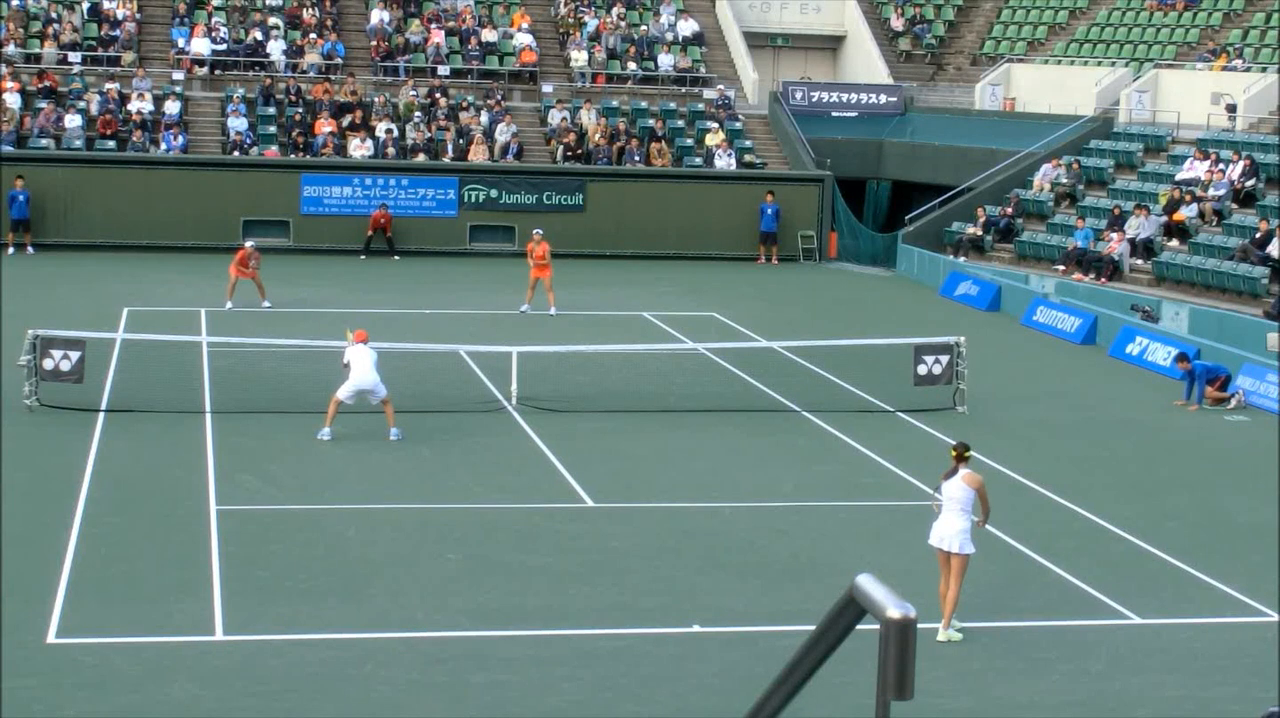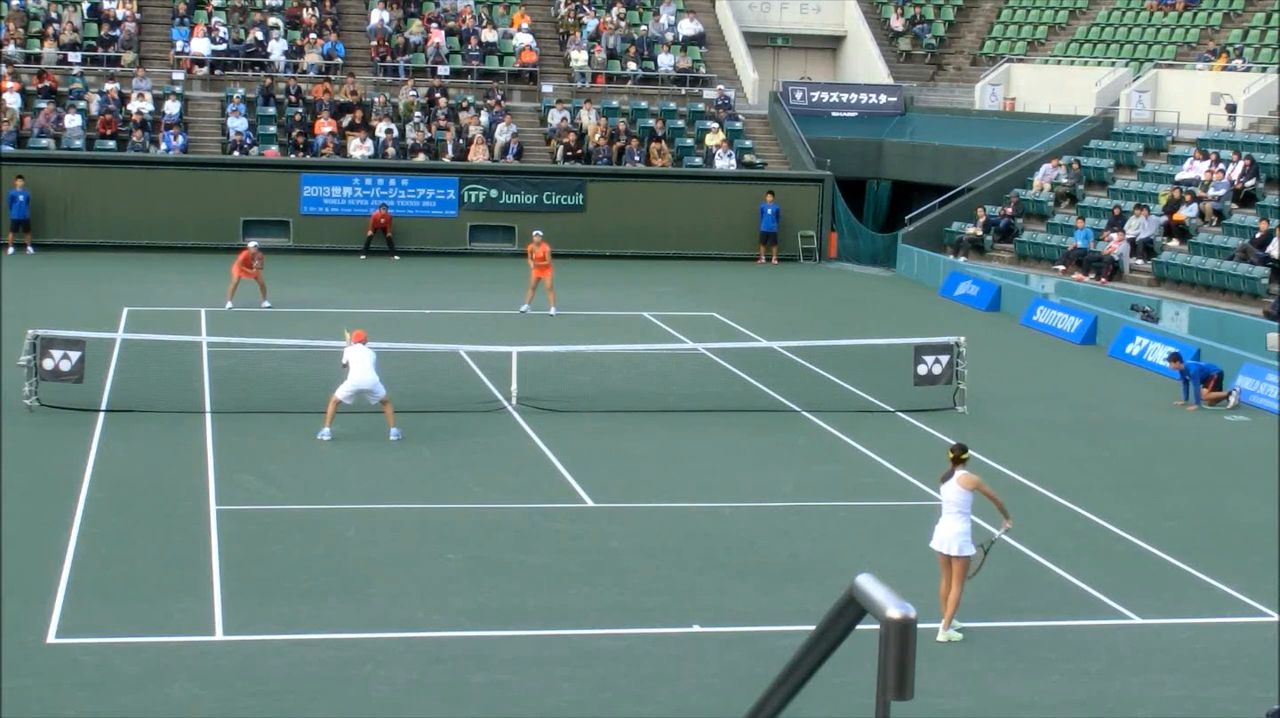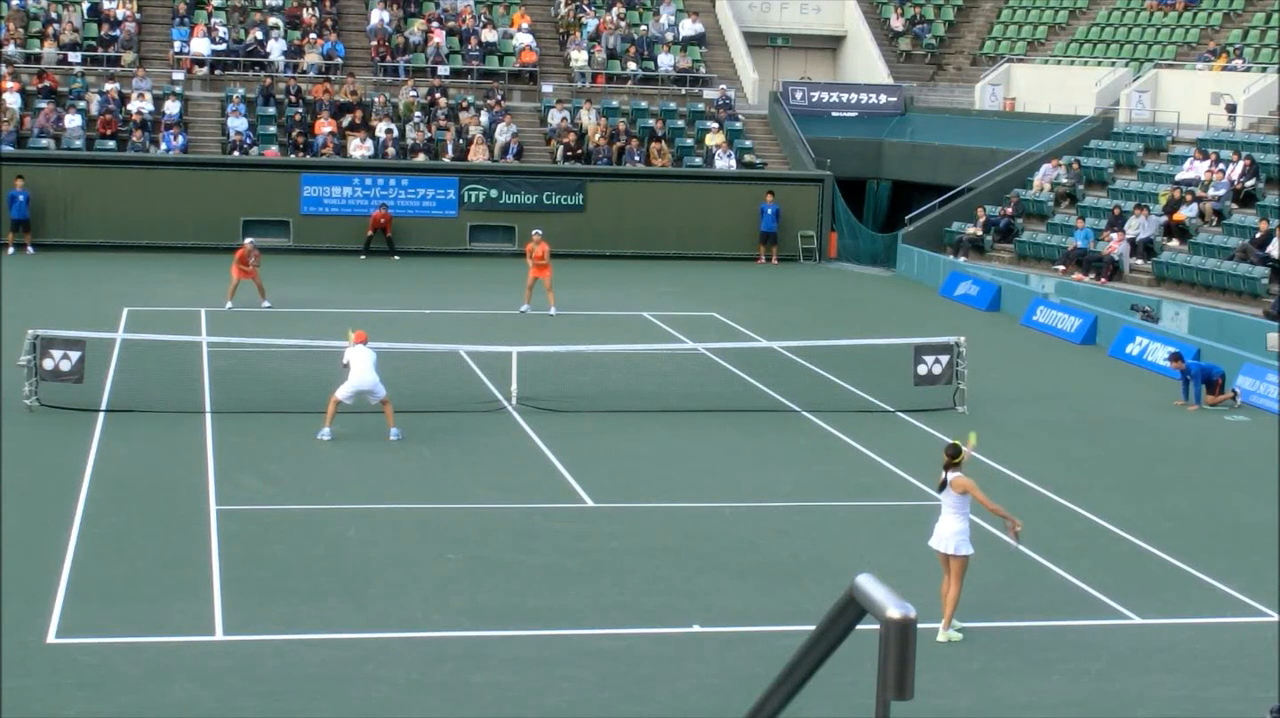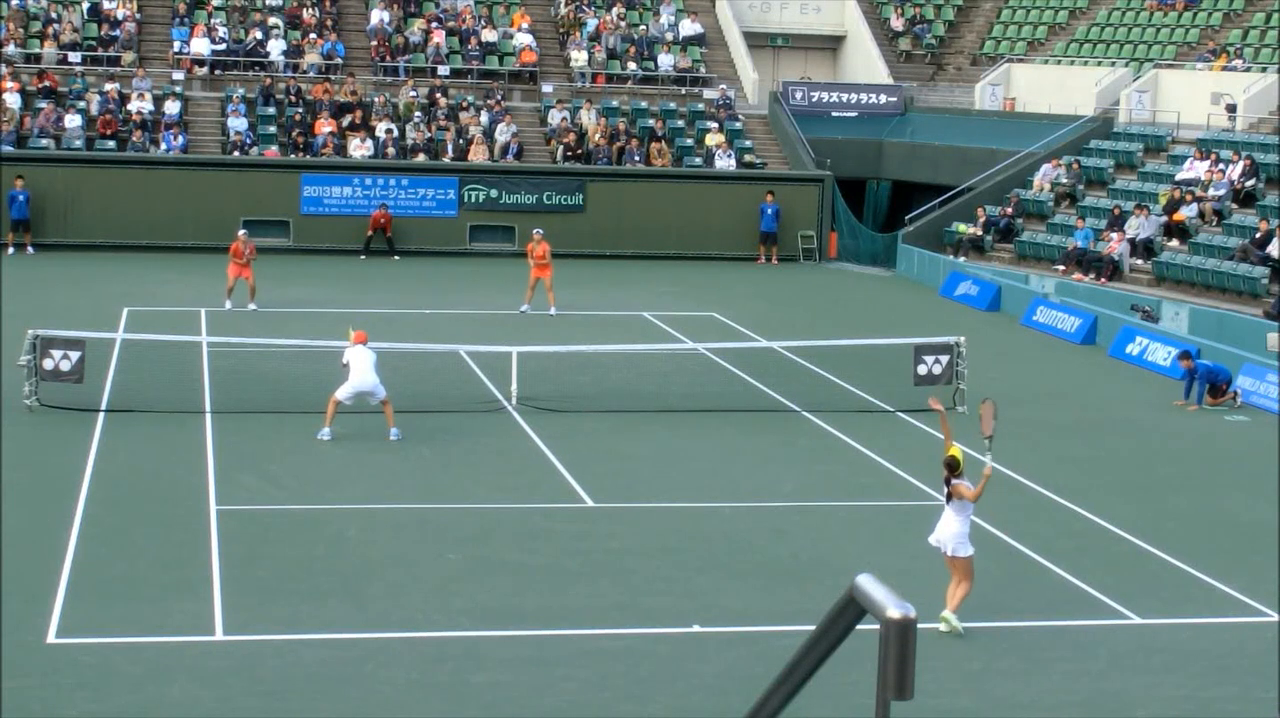
dt=0.5s
person 1, frame 1
left shoulder: (946, 476)
right shoulder: (975, 479)
right elbow: (985, 506)
right wrist: (984, 519)
left hip: (941, 529)
right hip: (958, 533)
left knee: (944, 579)
right knee: (955, 583)
left ankle: (947, 619)
right ankle: (945, 630)
person 1, frame 2
left shoulder: (945, 479)
right shoulder: (971, 479)
right elbow: (995, 499)
right wrist: (1007, 518)
left hip: (942, 531)
right hip: (959, 535)
left knee: (946, 580)
right knee: (957, 585)
left ankle: (947, 620)
right ankle: (945, 630)
person 1, frame 3
left shoulder: (946, 474)
right shoulder: (963, 482)
left elbow: (952, 463)
right elbow: (990, 506)
left wrist: (967, 449)
right wrist: (1012, 521)
left hip: (942, 534)
right hip: (956, 537)
left knee: (948, 581)
right knee: (955, 584)
left ankle: (947, 621)
right ankle: (945, 629)
person 1, frame 4
left shoulder: (949, 473)
right shoulder: (959, 486)
left elbow: (948, 439)
right elbow: (973, 498)
left wrist: (942, 414)
right wrist: (985, 479)
left hip: (944, 532)
right hip: (956, 537)
left knee: (957, 578)
right knee: (966, 581)
left ankle: (947, 619)
right ankle: (949, 612)
